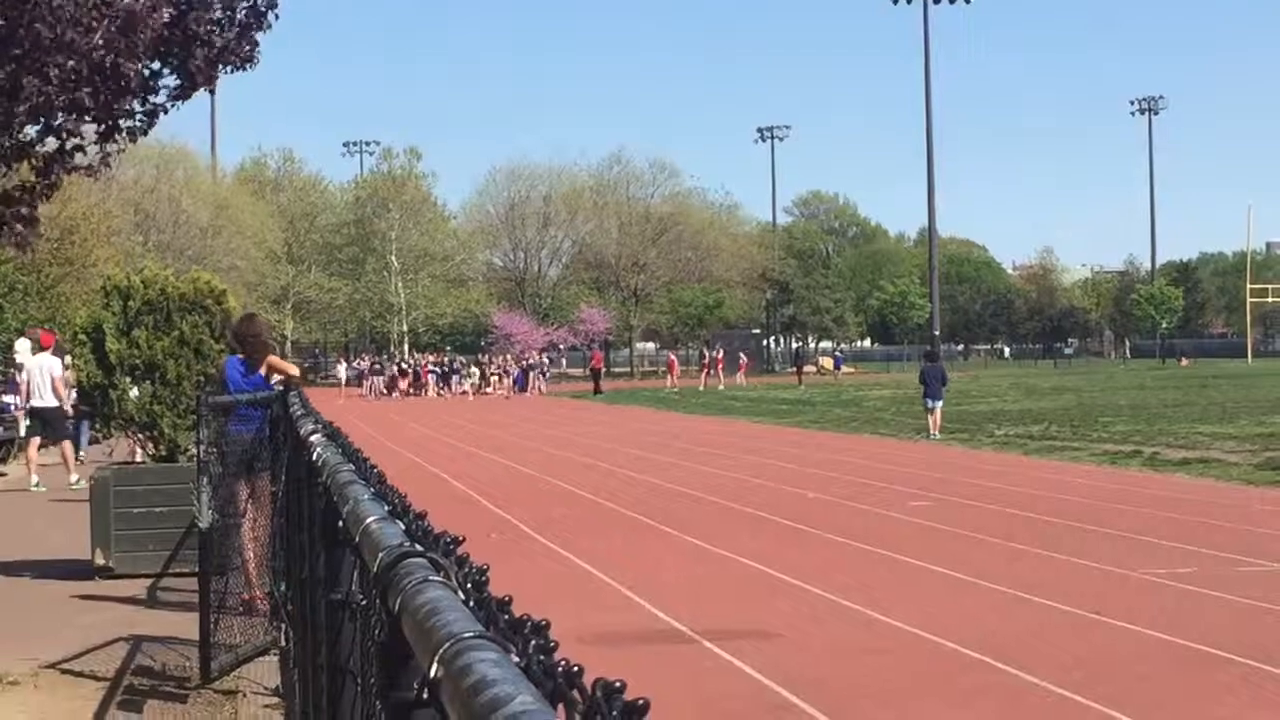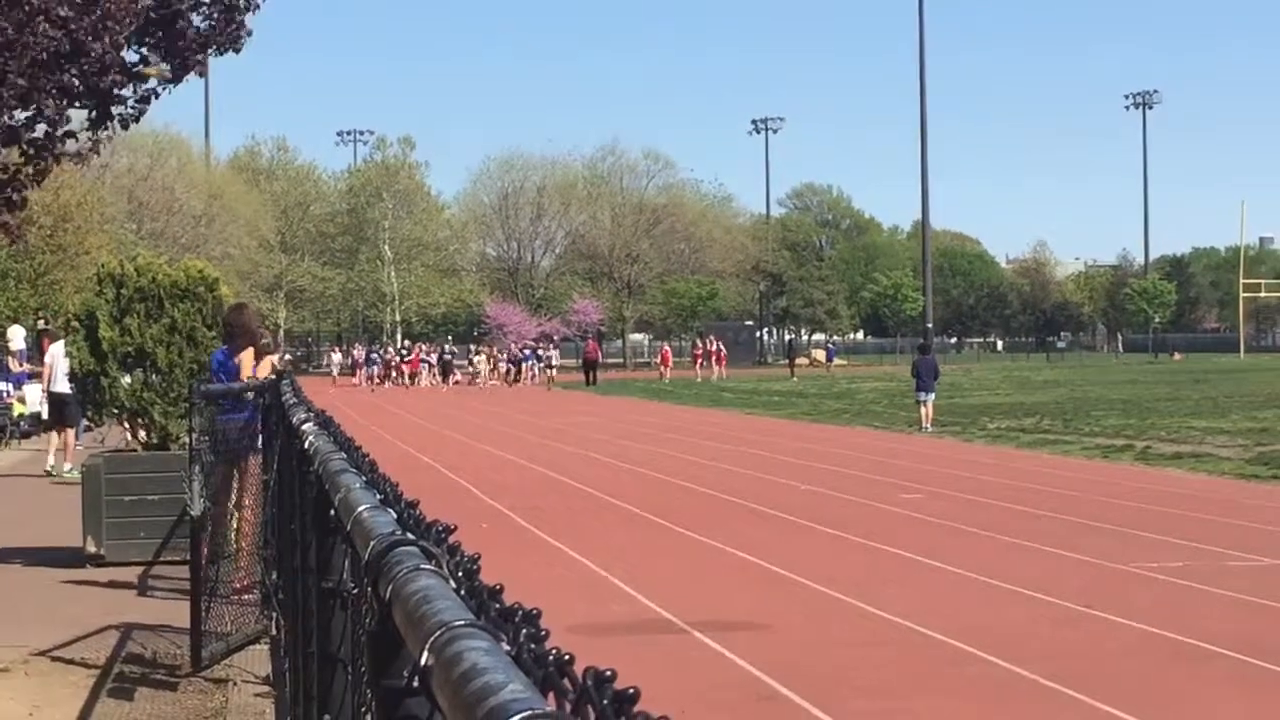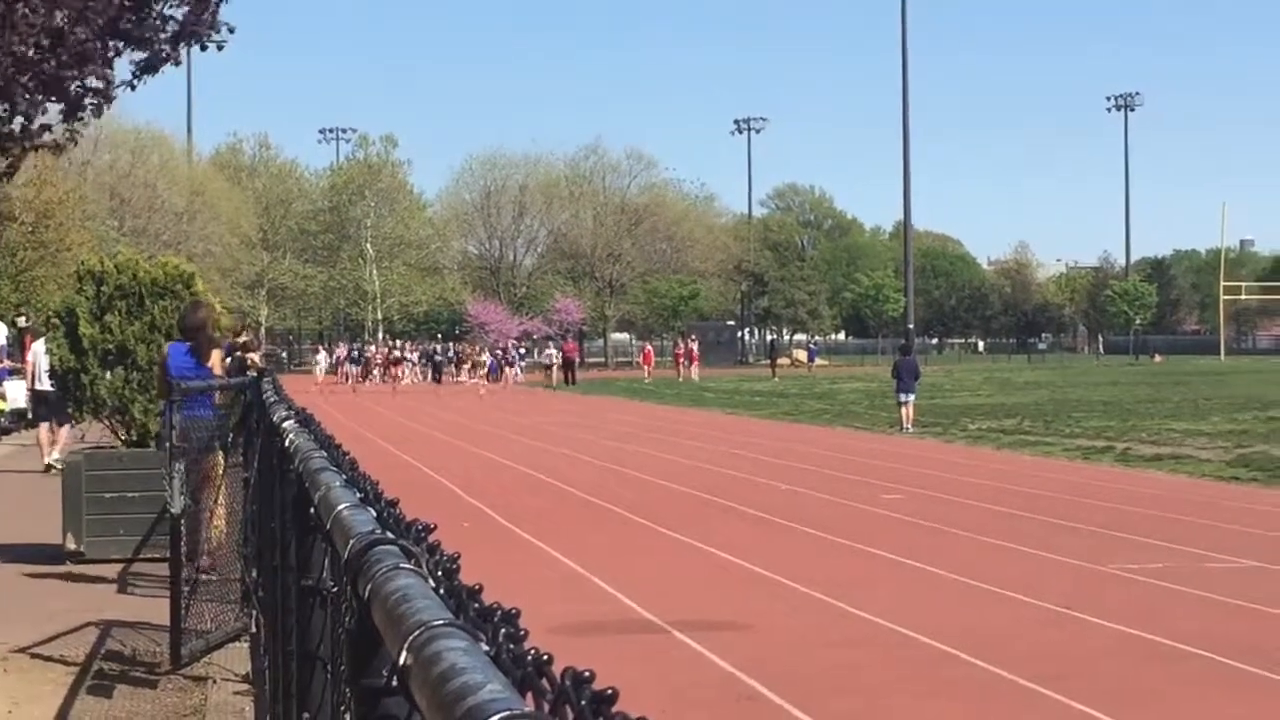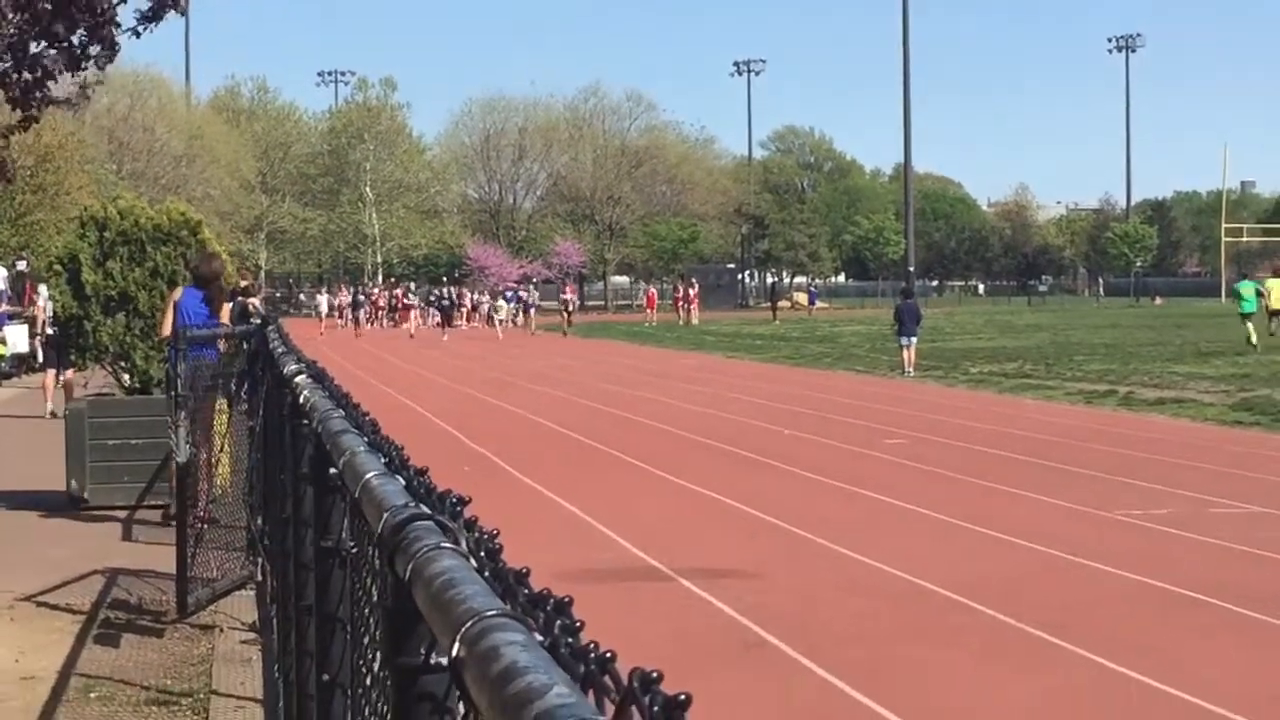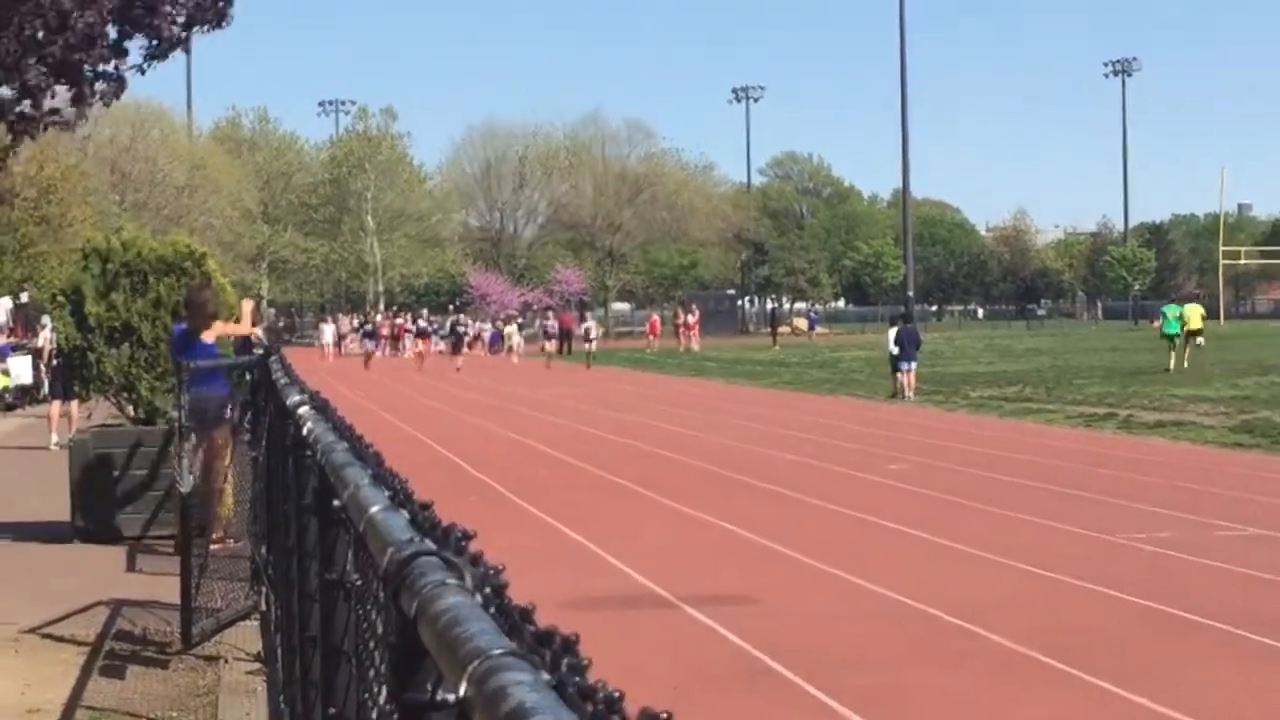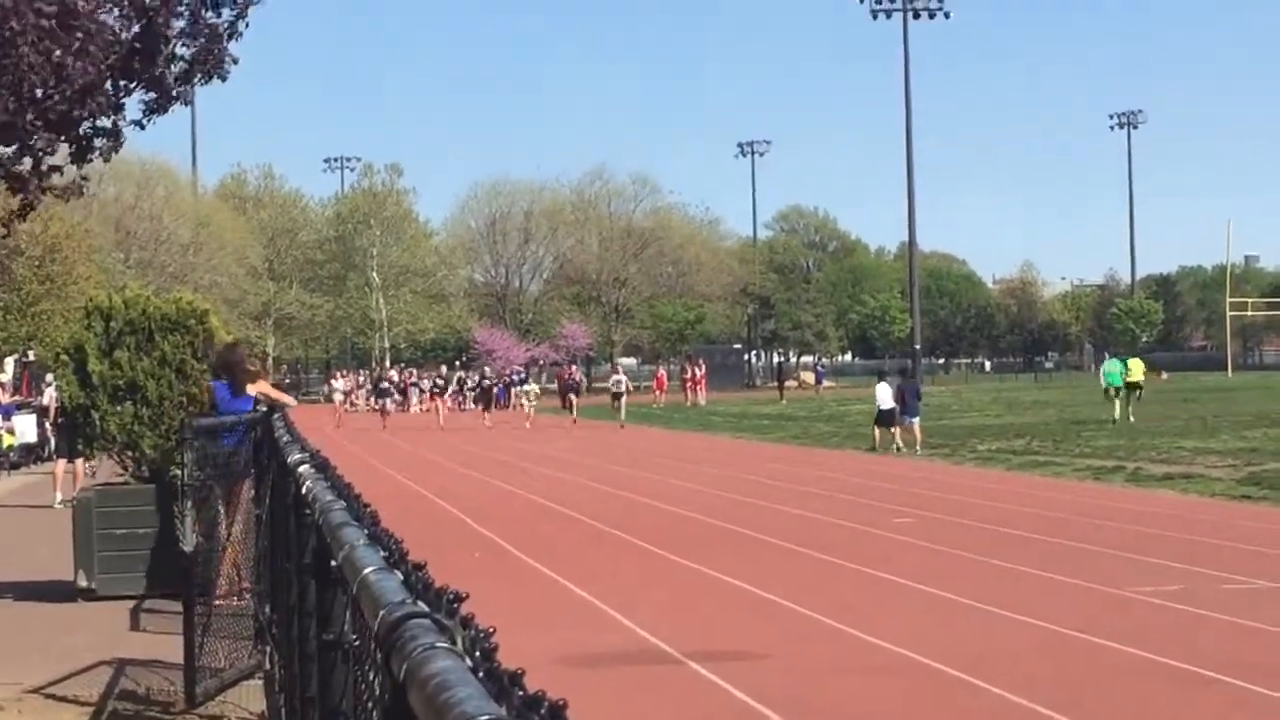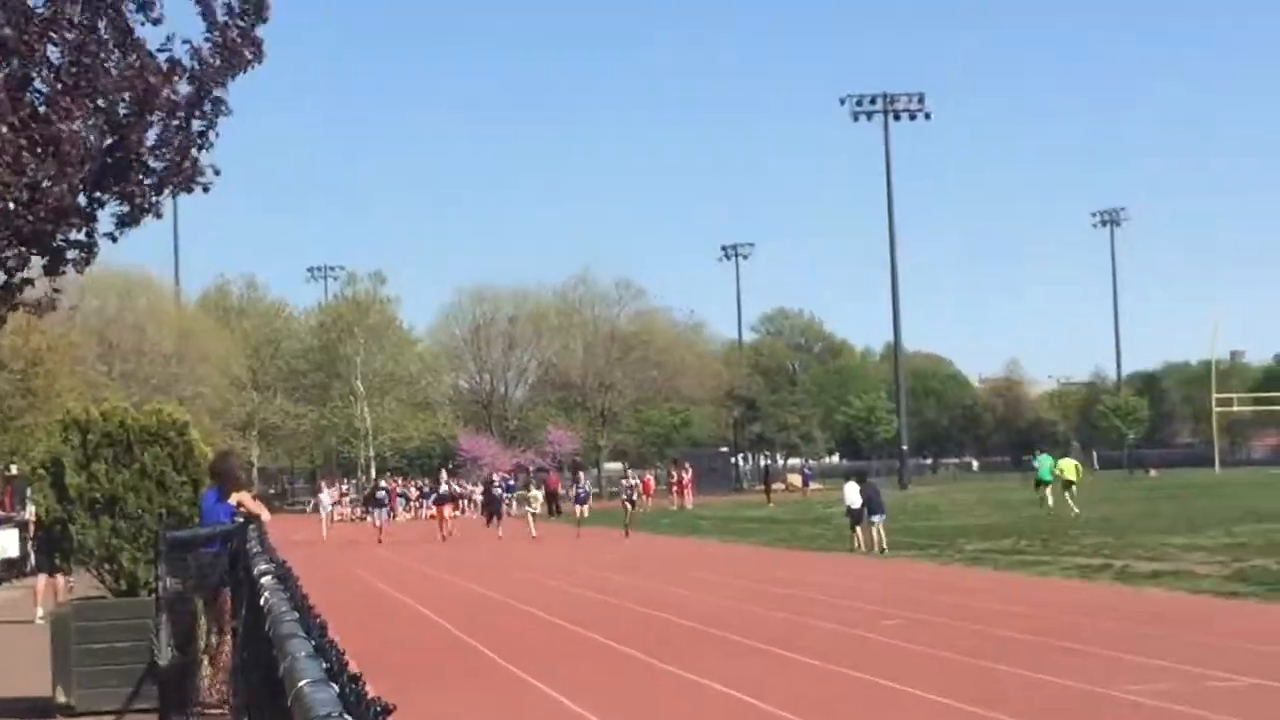
dt=0.7s
person 1, frame 1
left shoulder: (228, 364)
right shoulder: (266, 361)
right elbow: (293, 372)
right wrist: (280, 378)
left hip: (235, 439)
right hip: (261, 438)
left knee: (242, 516)
right knee: (261, 515)
left ankle: (253, 591)
right ankle: (256, 590)
person 1, frame 2
left shoulder: (219, 354)
right shoulder: (248, 351)
right wrist: (264, 368)
left hip: (222, 426)
right hip: (246, 427)
left knee: (222, 497)
right knee: (249, 502)
left ankle: (208, 560)
right ankle: (242, 578)
person 1, frame 3
left shoulder: (169, 350)
right shoulder: (212, 352)
left elbow: (161, 391)
right elbow: (217, 395)
left hip: (177, 423)
right hip: (205, 423)
right knee: (208, 492)
left ankle: (184, 559)
right ankle: (202, 557)
person 1, frame 4
left shoulder: (179, 294)
right shoulder: (221, 303)
left elbow: (165, 333)
right elbow: (222, 343)
left hip: (182, 366)
right hip: (210, 367)
right knee: (205, 438)
right ankle: (201, 506)
person 1, frame 5
left shoulder: (178, 331)
right shoulder: (213, 328)
left elbow: (179, 366)
right elbow: (248, 330)
right wrist: (246, 309)
left hip: (190, 399)
right hip: (215, 399)
right knee: (216, 467)
right ankle: (215, 531)
person 1, frame 6
left shoulder: (215, 387)
right shoulder: (254, 385)
right elbow: (291, 402)
right wrist: (265, 399)
right hip: (243, 454)
left knee: (230, 518)
right knee: (238, 519)
left ankle: (239, 581)
right ankle: (223, 586)
person 1, frame 7
left shoulder: (206, 495)
right shoulder: (238, 495)
right elbow: (264, 517)
right wrist: (261, 509)
left hip: (204, 560)
left knee: (212, 626)
right knee: (228, 630)
left ankle: (214, 688)
right ankle: (214, 694)
